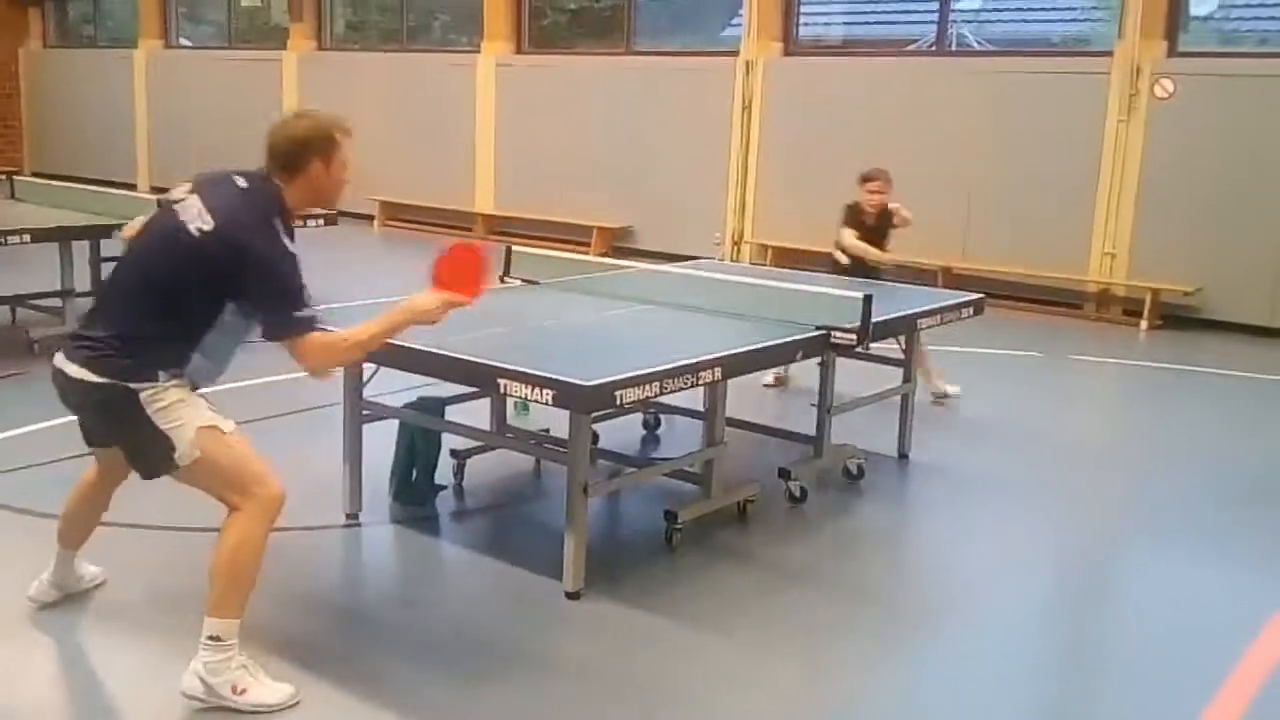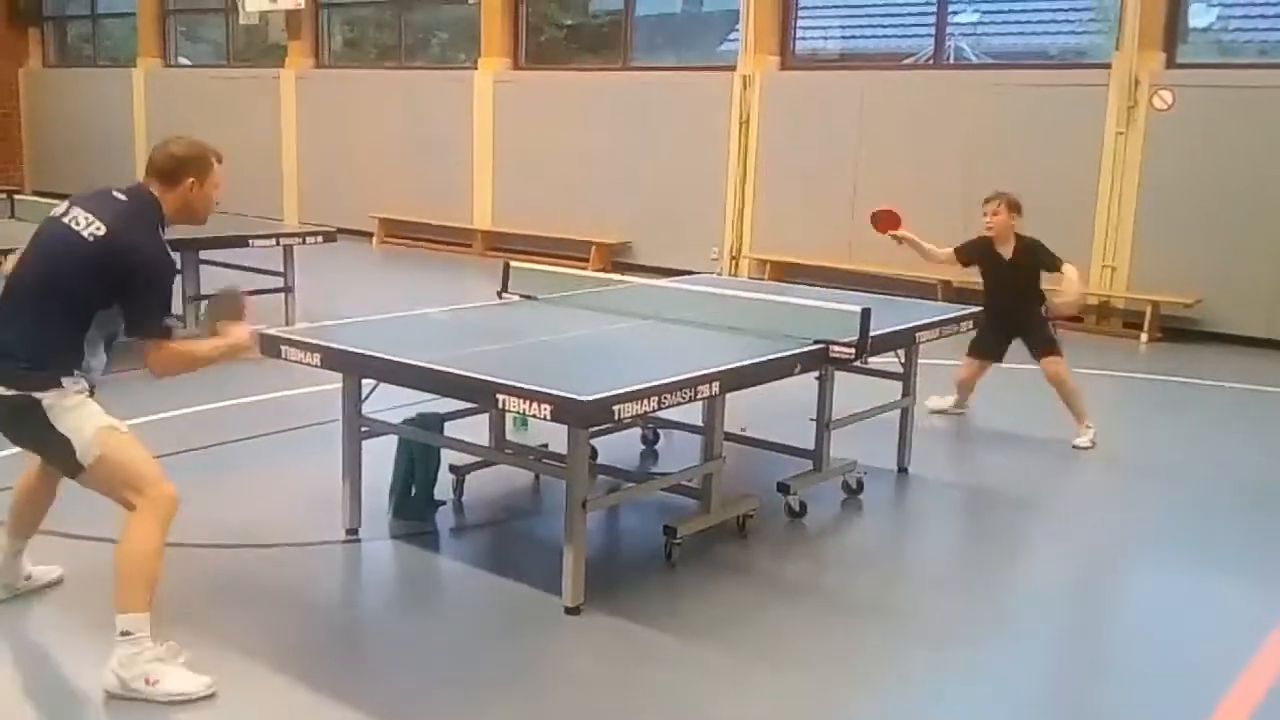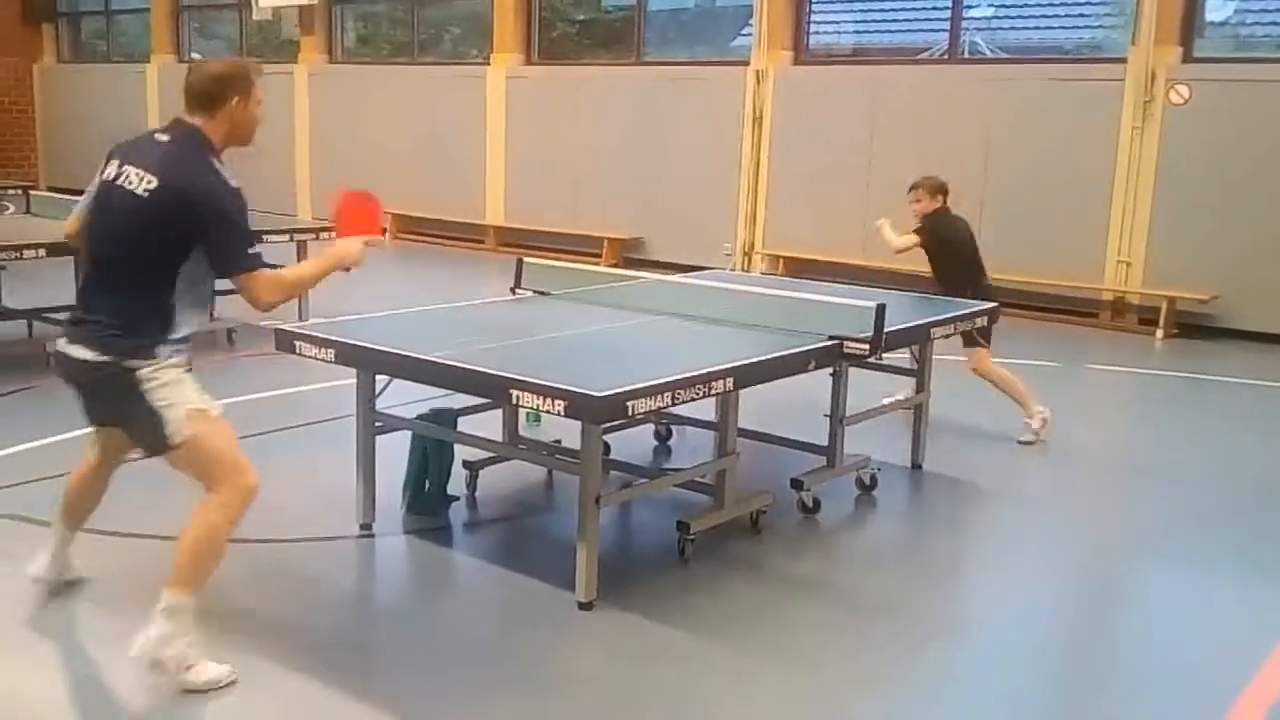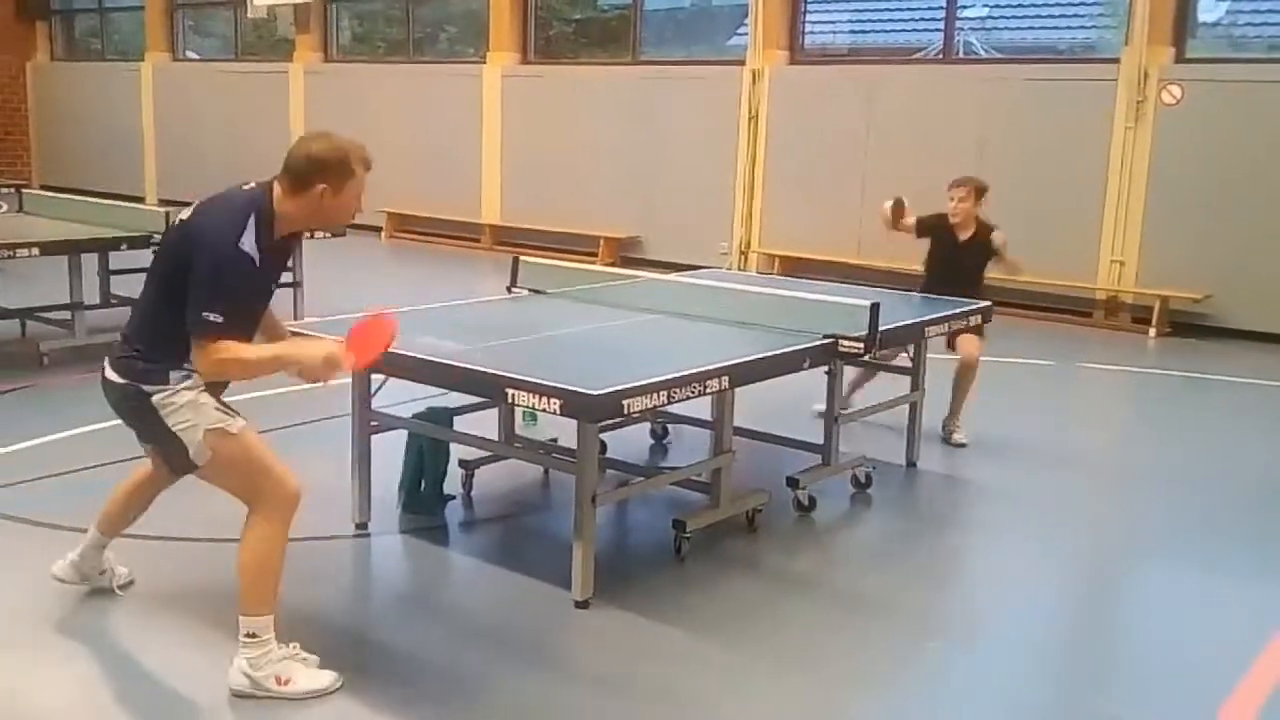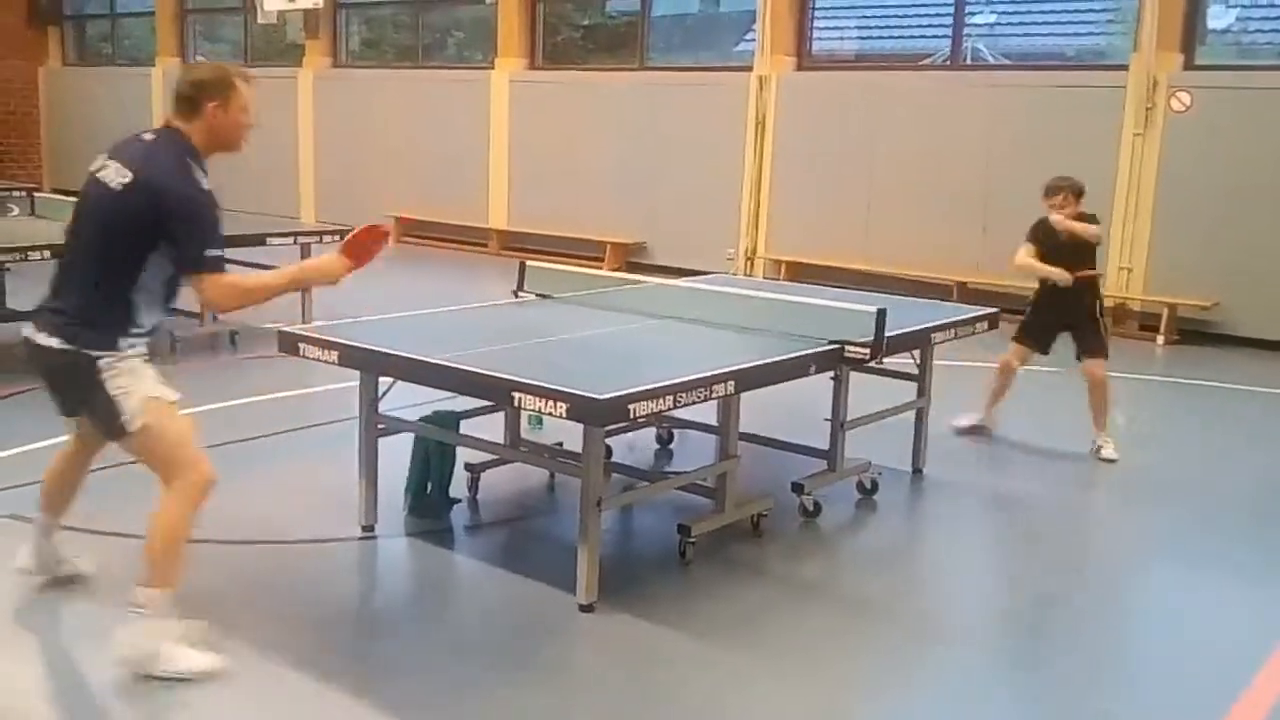
dt=0.5s
person 1, frame 1
left shoulder: (215, 185)
right shoulder: (262, 245)
left elbow: (135, 237)
right elbow: (318, 356)
right wrist: (410, 311)
left hip: (81, 362)
right hip: (132, 383)
left knee: (110, 467)
right knee: (258, 494)
left ankle: (59, 576)
right ankle: (216, 666)
person 1, frame 2
left shoulder: (91, 204)
right shoulder: (144, 251)
right elbow: (161, 359)
right wrist: (230, 344)
left knee: (53, 458)
right knee: (154, 499)
right ankle: (133, 659)
person 1, frame 3
left shoulder: (129, 152)
right shoulder: (209, 189)
left elbow: (76, 231)
right elbow: (265, 293)
right wrist: (336, 256)
left hip: (84, 345)
right hip: (136, 362)
left knee: (110, 449)
right knee: (233, 482)
left ankle: (55, 560)
right ankle: (168, 634)
person 1, frame 4
left shoulder: (268, 216)
right shoulder: (231, 241)
right elbow: (213, 360)
left wrist: (289, 342)
right wrist: (302, 356)
left hip: (153, 369)
right hip: (159, 382)
left knee: (167, 467)
right knee: (277, 493)
left ankle: (86, 561)
right ankle: (258, 660)
person 1, frame 5
left shoulder: (133, 150)
right shoulder: (182, 187)
right elbow: (220, 295)
left wrist: (174, 268)
right wrist: (307, 273)
left hip: (59, 334)
right hip: (100, 351)
left knee: (86, 438)
right knee: (191, 475)
left ankle: (42, 551)
right ankle: (147, 631)
person 2, frame 1
left shoulder: (887, 214)
right shoulder: (852, 212)
left elbow: (906, 222)
right elbow: (847, 241)
left wrist: (902, 214)
right wrist: (878, 255)
left hip: (872, 278)
right hip: (844, 277)
left ankle: (935, 383)
right ankle: (782, 368)
person 2, frame 2
left shoulder: (1031, 247)
right shoulder: (980, 247)
left elbow: (1069, 271)
right elbow: (939, 257)
left wrist: (1071, 294)
right wrist: (911, 239)
left hip: (1032, 316)
right hip: (996, 318)
left knee: (1056, 373)
right knee: (964, 378)
left ankle: (1085, 425)
right ankle: (960, 400)
person 2, frame 3
left shoulder: (936, 225)
right shoulder: (953, 223)
left elbow: (899, 246)
left wrist: (884, 227)
left hip: (973, 300)
right hip: (958, 298)
left knee: (979, 363)
left ankle: (1036, 412)
person 2, frame 4
left shoulder: (988, 233)
right shoulder: (938, 221)
left elbow: (1014, 270)
right elbow: (901, 225)
left wrist: (1003, 251)
right wrist: (890, 216)
left knee: (970, 355)
right knee: (884, 353)
left ankle: (952, 421)
right ankle: (844, 398)
person 2, frame 5
left shoulder: (1087, 222)
right shoulder: (1040, 227)
left elbow: (1096, 235)
right elbow: (1021, 259)
left wrist: (1066, 224)
right wrist: (1052, 272)
left hip: (1084, 307)
right hip: (1047, 303)
left knee: (1096, 374)
right knee: (1008, 362)
left ankle: (1102, 437)
right ankle: (986, 417)
